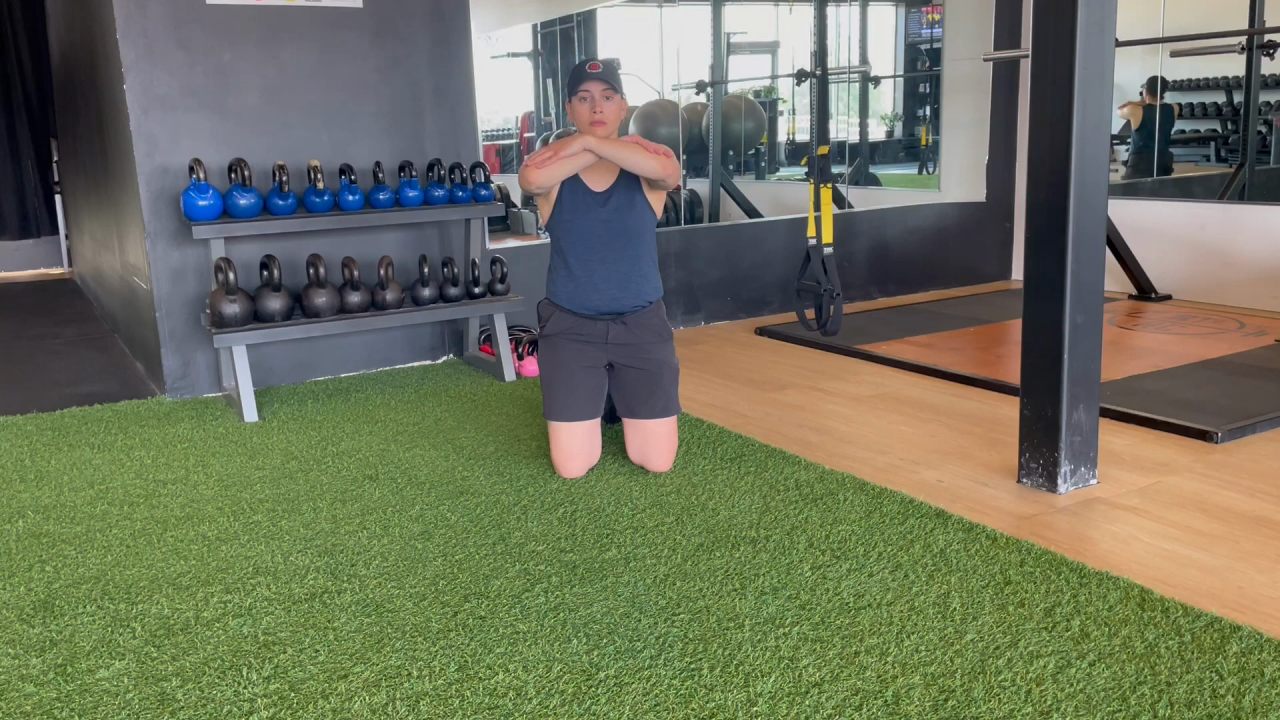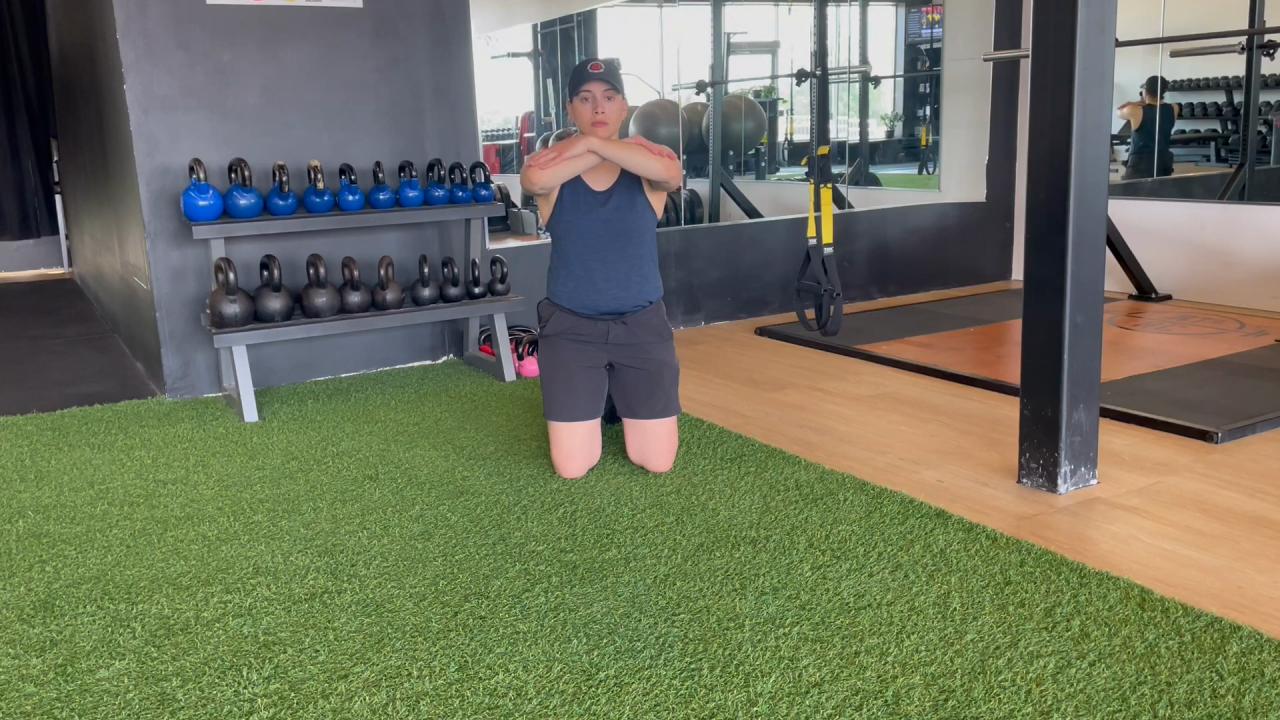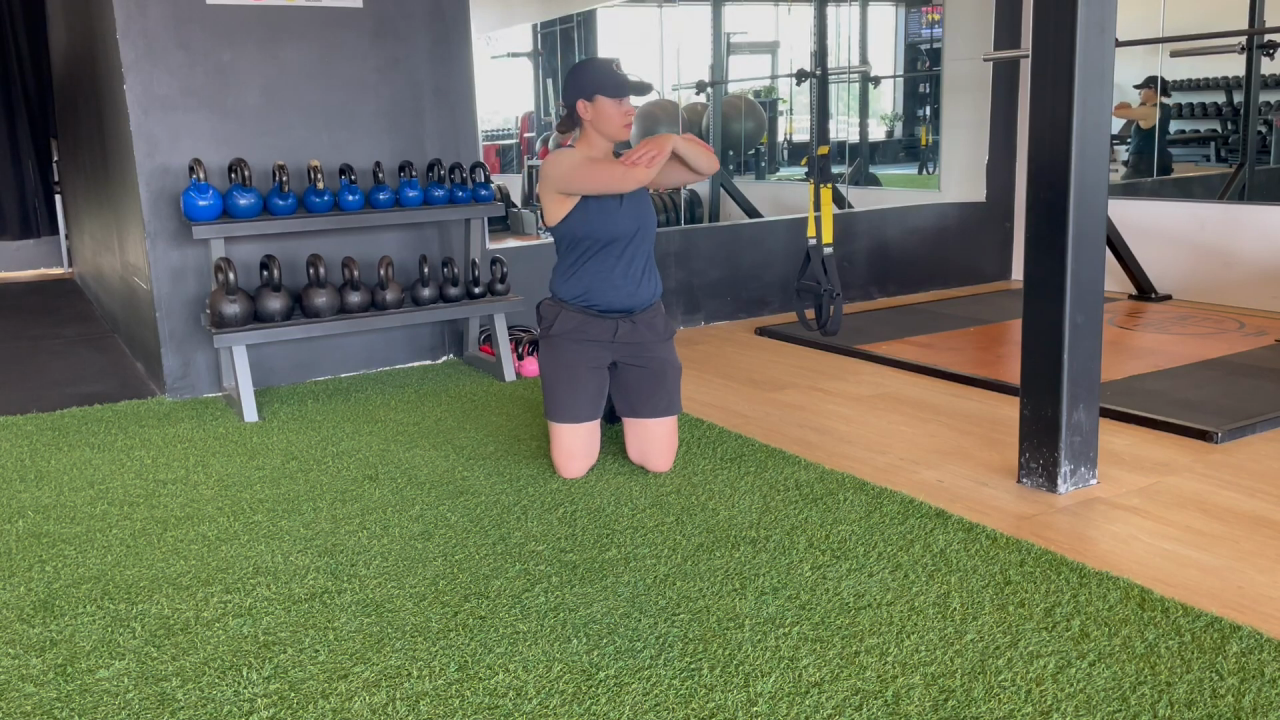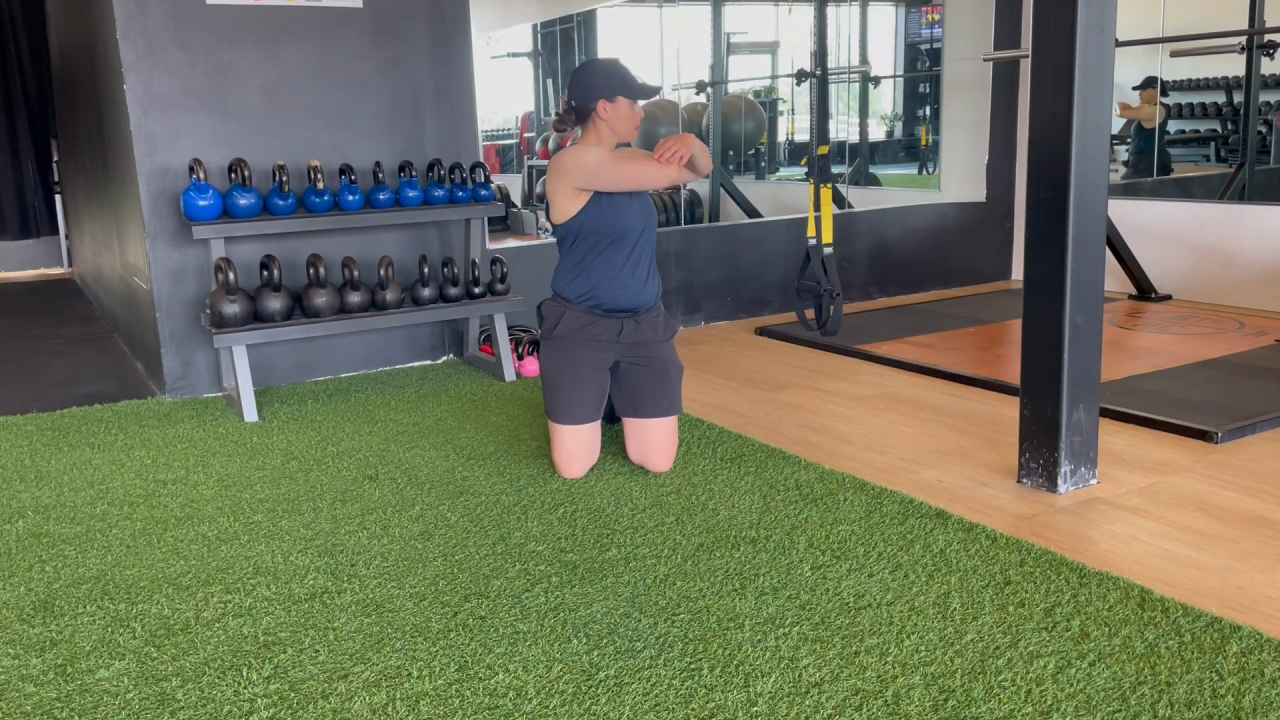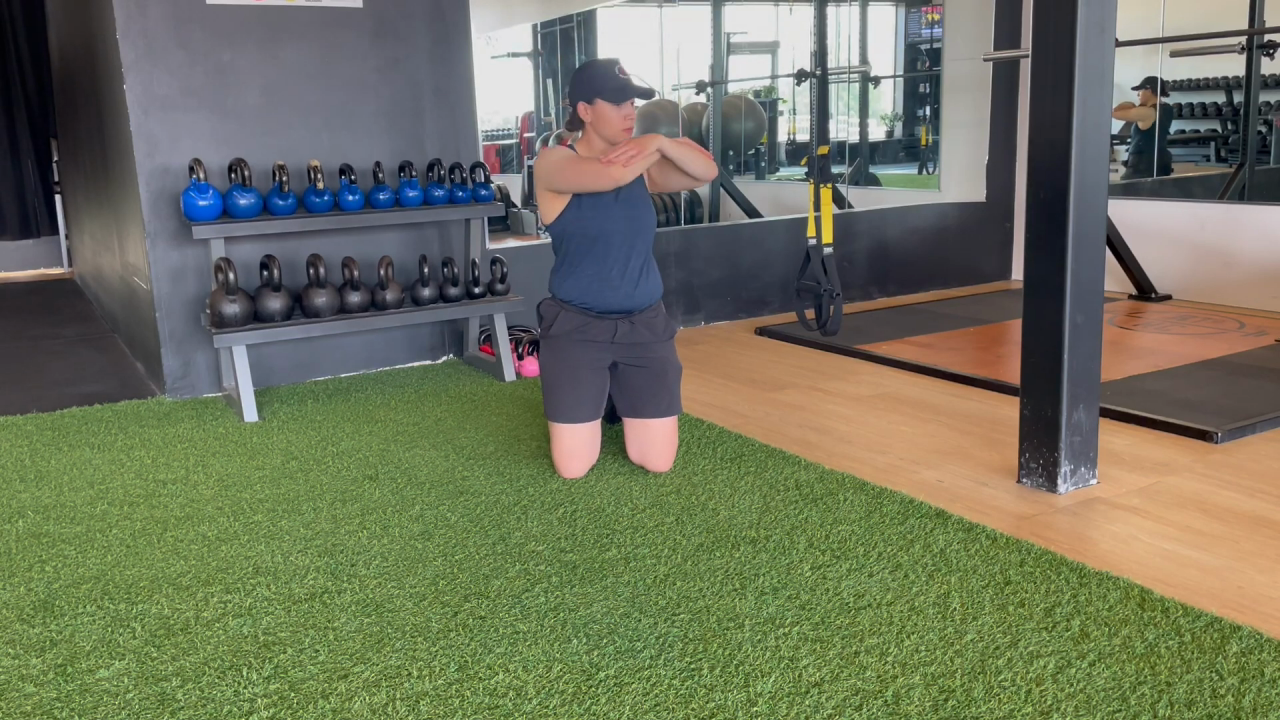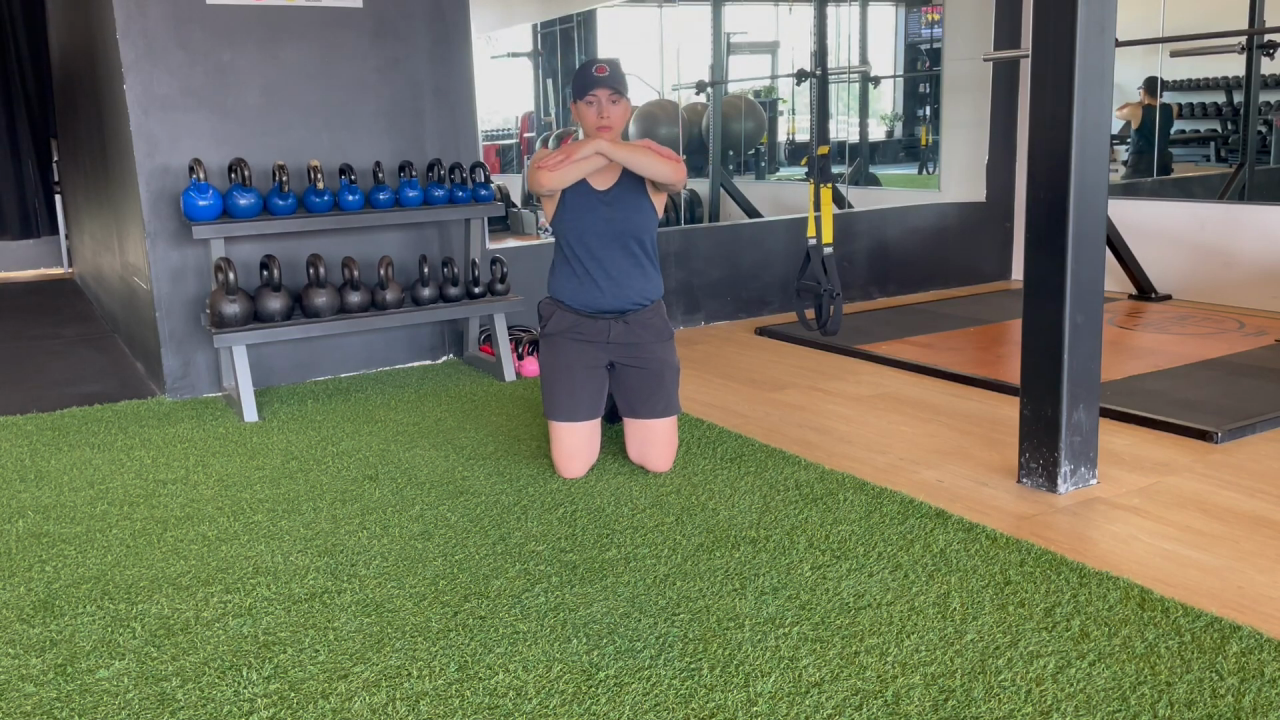
dt=0.7s
person 1, frame 1
left shoulder: (648, 166)
right shoulder: (552, 168)
left elbow: (666, 170)
right elbow: (532, 177)
left wrist: (591, 143)
right wrist: (615, 147)
left hip: (642, 326)
right hip: (571, 328)
left knee: (657, 463)
right knee: (572, 468)
left ankle: (618, 397)
right ankle: (597, 401)
person 1, frame 2
left shoulder: (648, 167)
right shoulder: (552, 163)
left elbow: (669, 171)
right elbow: (535, 178)
left wrist: (593, 144)
right wrist: (621, 149)
left hip: (642, 326)
right hip: (571, 329)
left knee: (657, 463)
right knee: (572, 468)
left ankle: (619, 399)
right ankle: (593, 402)
person 1, frame 3
left shoulder: (631, 162)
right shoulder: (560, 166)
left elbow: (707, 166)
right elbow: (633, 177)
left wrist: (675, 141)
right wrist: (662, 145)
left hip: (644, 326)
right hip: (576, 329)
left knee: (658, 463)
right knee: (573, 468)
left ankle: (617, 397)
right ankle: (594, 401)
person 1, frame 4
left shoulder: (628, 162)
right shoulder: (571, 163)
left elbow: (700, 170)
right elbow: (662, 172)
left wrist: (690, 142)
right wrist: (676, 148)
left hip: (646, 326)
right hip: (579, 328)
left knee: (658, 463)
right knee: (573, 468)
left ankle: (619, 399)
right ankle: (598, 400)
person 1, frame 5
left shoulder: (641, 167)
right shoulder: (554, 162)
left elbow: (706, 170)
right elbow: (610, 173)
left wrist: (662, 142)
right wrist: (651, 148)
left hip: (645, 326)
right hip: (576, 328)
left knee: (658, 464)
right knee: (573, 469)
left ankle: (620, 396)
right ankle: (598, 400)
person 1, frame 6
left shoulder: (650, 166)
right shoulder: (554, 160)
left elbow: (676, 173)
right elbow: (544, 181)
left wrist: (599, 145)
right wrist: (618, 152)
left hip: (642, 326)
right hip: (572, 327)
left knee: (657, 463)
right knee: (572, 468)
left ankle: (620, 396)
right ankle: (597, 399)
